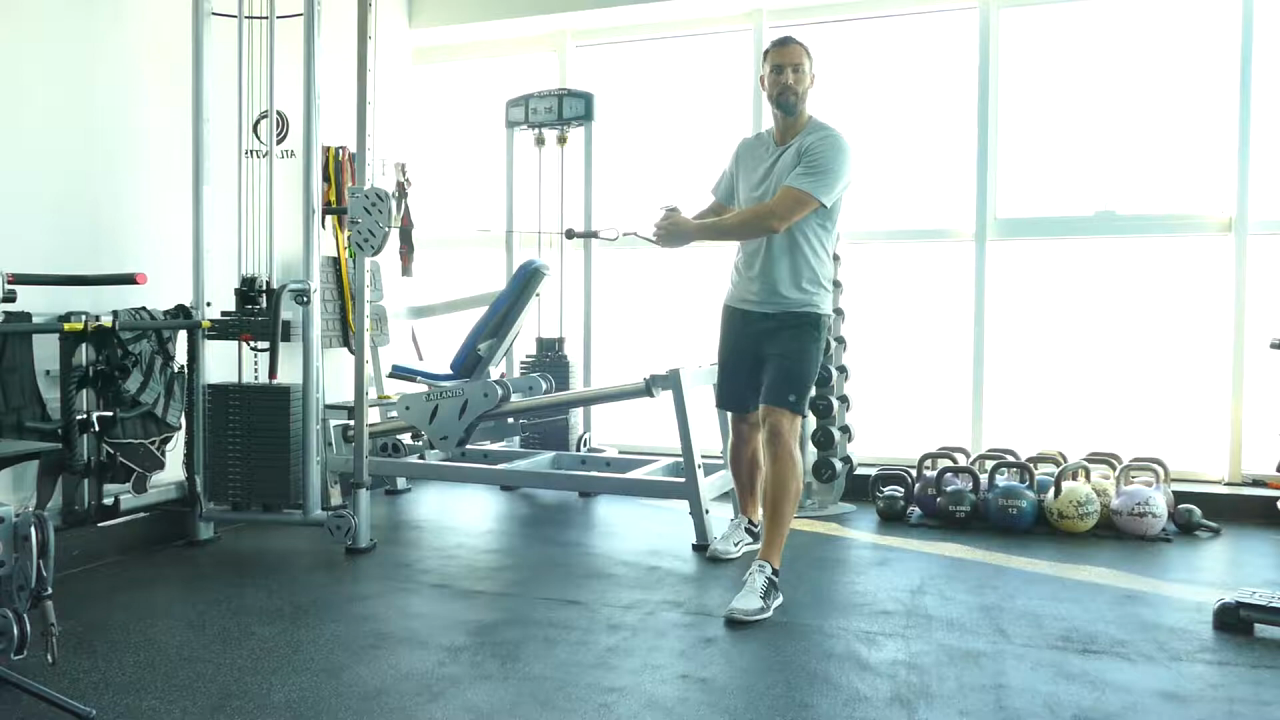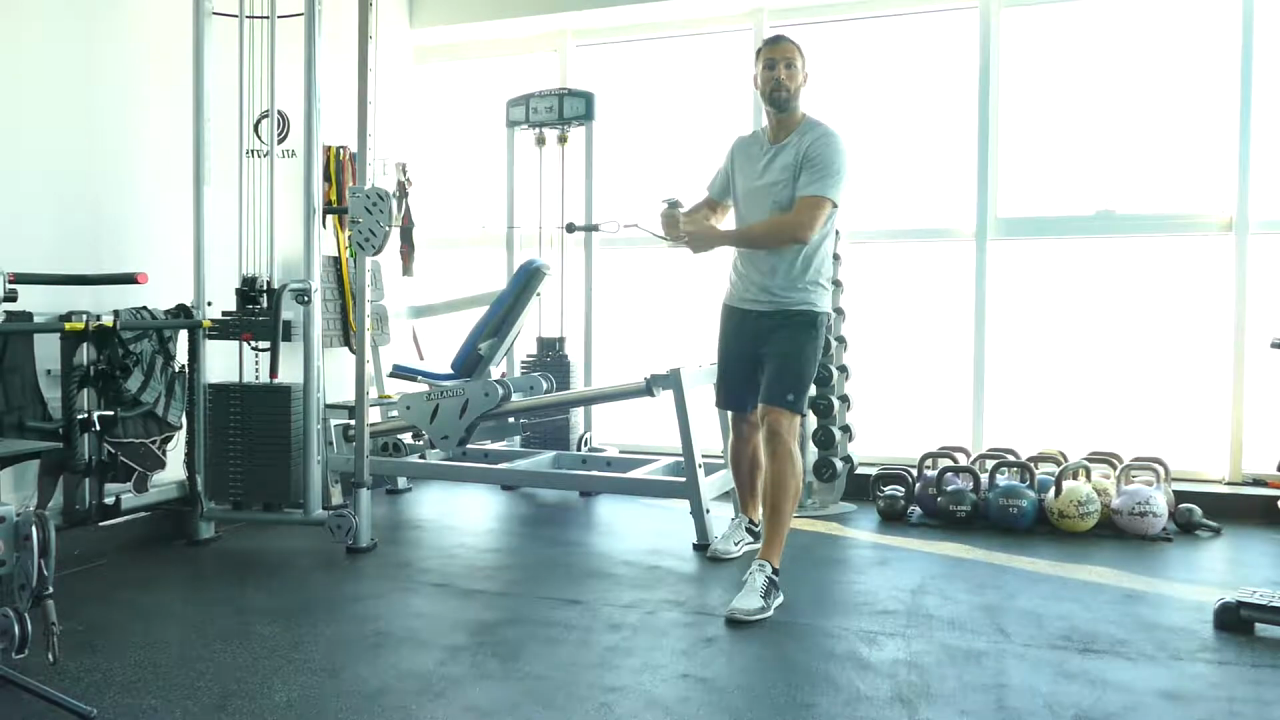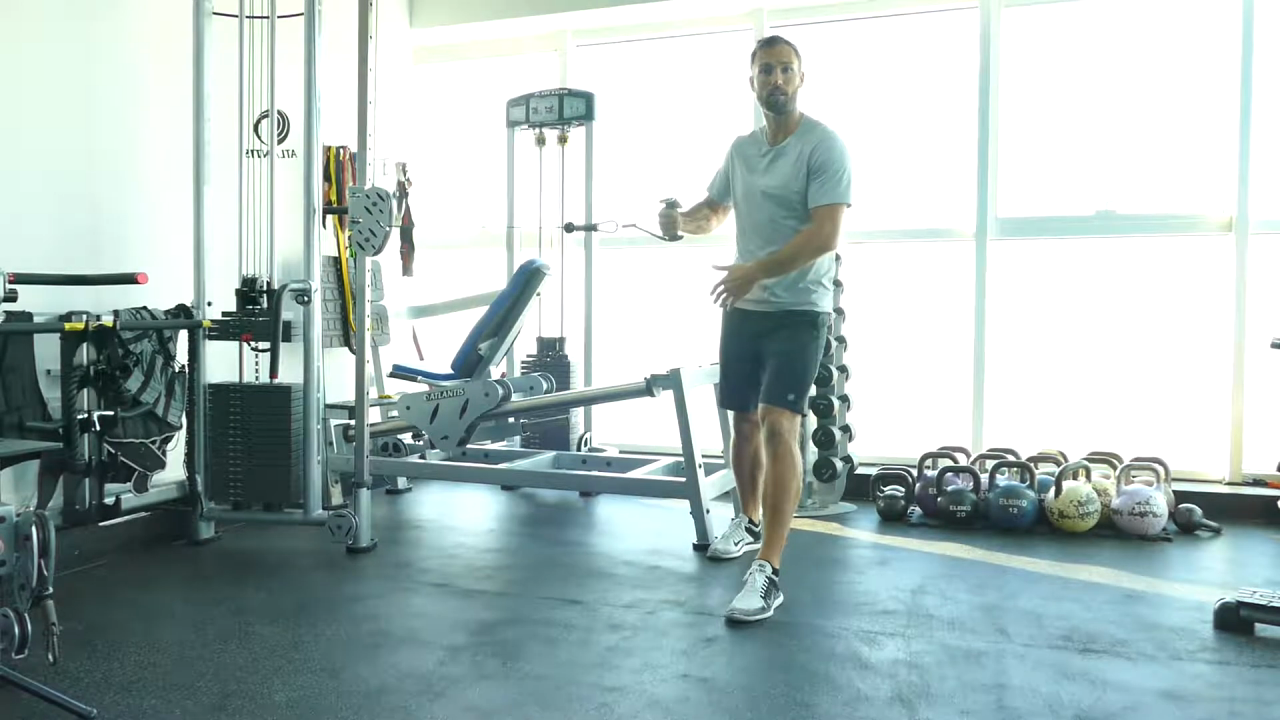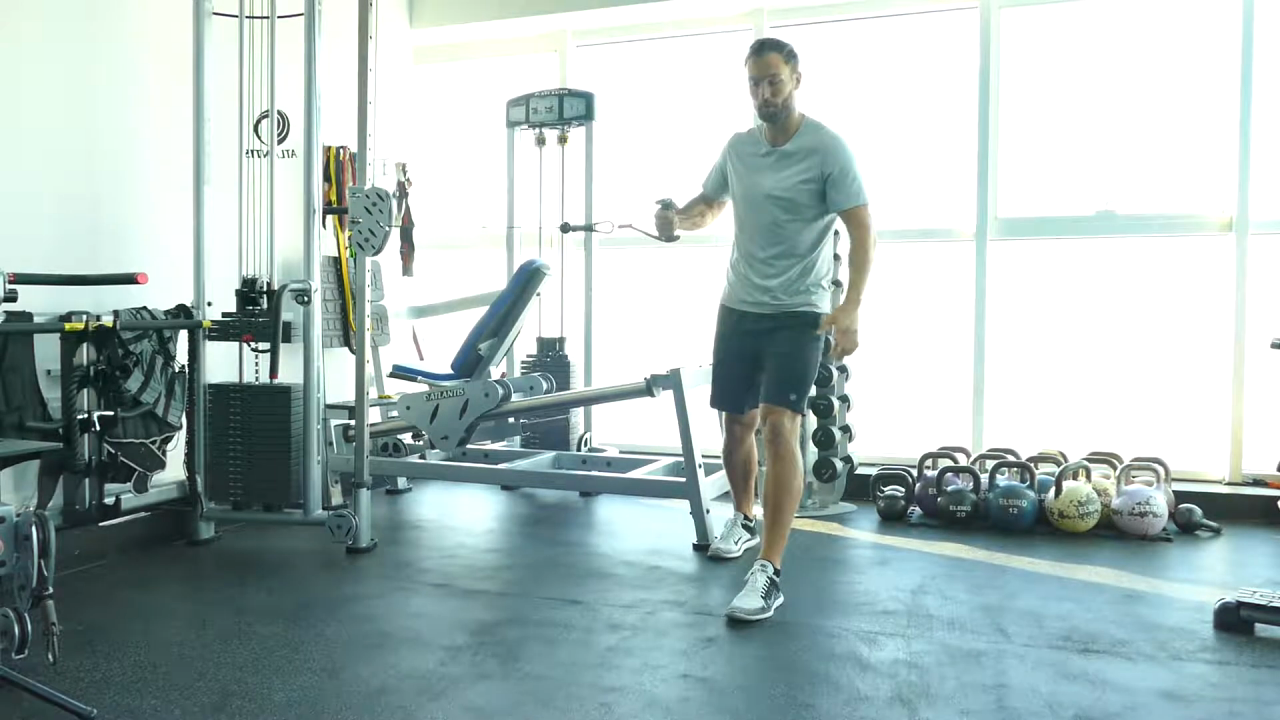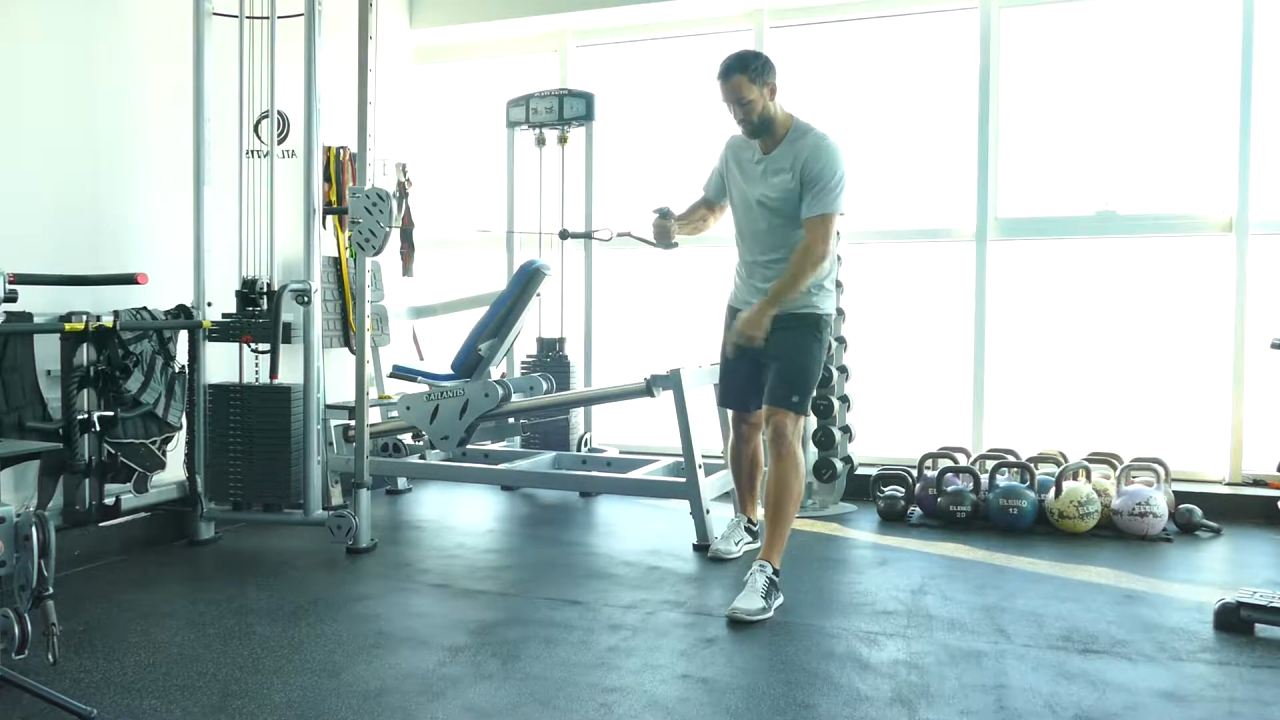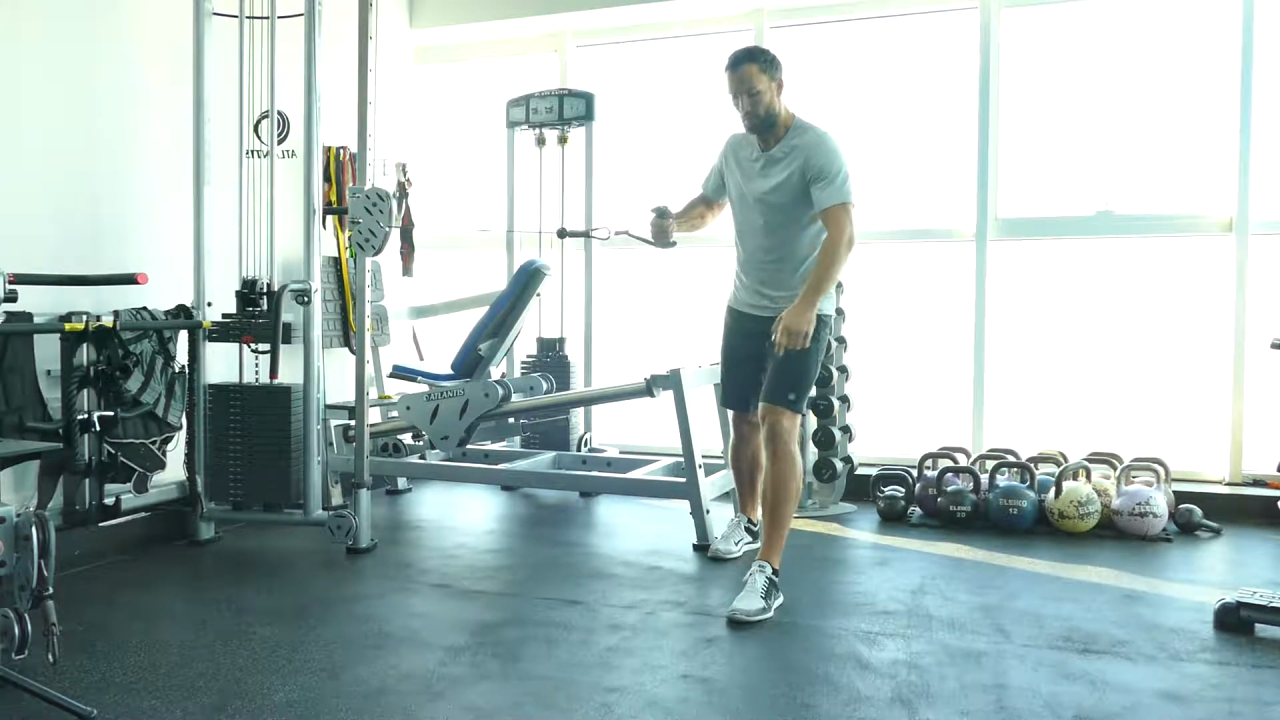
dt=0.5s
person 1, frame 1
left shoulder: (827, 146)
right shoulder: (747, 149)
left elbow: (775, 218)
right elbow: (720, 208)
left wrist: (691, 232)
right wrist: (683, 220)
left hip: (798, 312)
right hip: (743, 305)
left knee: (779, 426)
right knee: (743, 420)
left ankle: (768, 572)
right ankle: (748, 521)
person 1, frame 2
left shoulder: (822, 143)
right shoulder: (742, 148)
left elbow: (801, 226)
right elbow: (714, 206)
left wrist: (720, 237)
right wrist: (682, 219)
left hip: (796, 310)
right hip: (741, 305)
left knee: (778, 425)
right knee: (742, 420)
left ankle: (768, 571)
right ankle: (749, 520)
person 1, frame 3
left shoulder: (823, 145)
right shoulder: (741, 148)
left elbow: (826, 234)
right elbow: (714, 209)
left wrist: (755, 272)
right wrist: (681, 219)
left hip: (797, 310)
right hip: (743, 307)
left knee: (779, 425)
right knee: (744, 421)
left ankle: (768, 572)
right ankle: (749, 521)
person 1, frame 4
left shoulder: (827, 149)
right shoulder: (738, 146)
left elbow: (862, 231)
right elbow: (709, 203)
left wrist: (849, 307)
right wrist: (677, 218)
left hip: (799, 314)
right hip: (738, 306)
left knee: (779, 427)
right knee: (738, 422)
left ankle: (769, 572)
right ankle: (744, 519)
person 1, frame 5
left shoulder: (817, 152)
right shoulder: (735, 149)
left elbow: (815, 247)
right elbow: (710, 207)
left wrist: (766, 309)
right wrist: (675, 224)
left hip: (800, 313)
right hip: (747, 308)
left knee: (782, 428)
right knee: (744, 421)
left ankle: (767, 572)
right ankle: (746, 520)
person 1, frame 6
left shoulder: (817, 150)
right shoulder: (735, 148)
left elbow: (840, 234)
right elbow: (709, 203)
left wrist: (803, 306)
right wrist: (673, 221)
left hip: (800, 313)
right hip: (745, 307)
left knee: (779, 426)
right knee: (743, 421)
left ankle: (767, 573)
right ankle: (747, 519)
